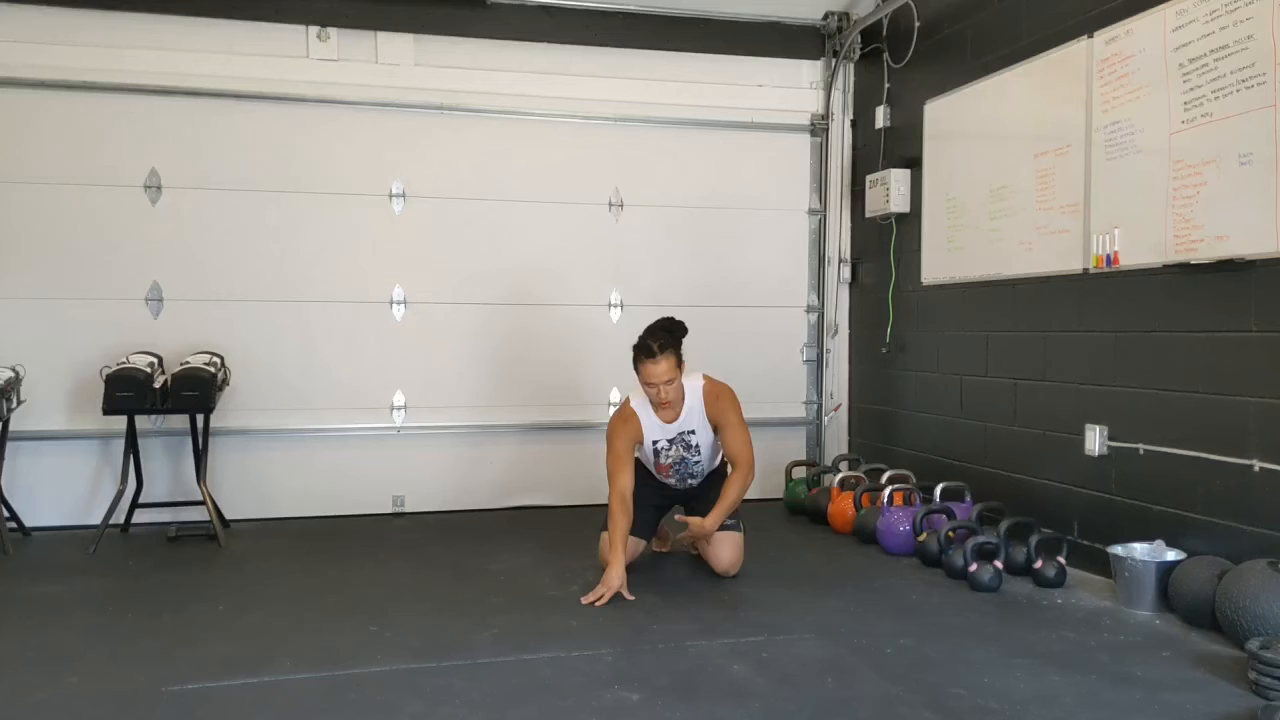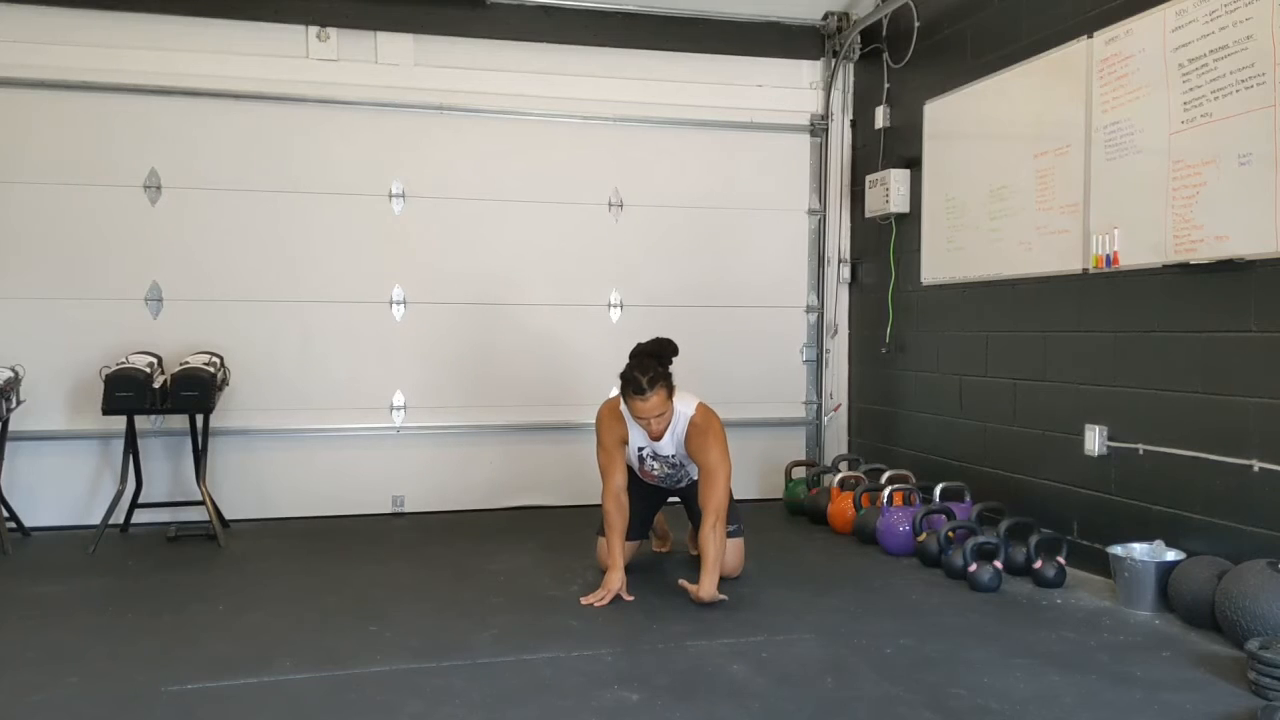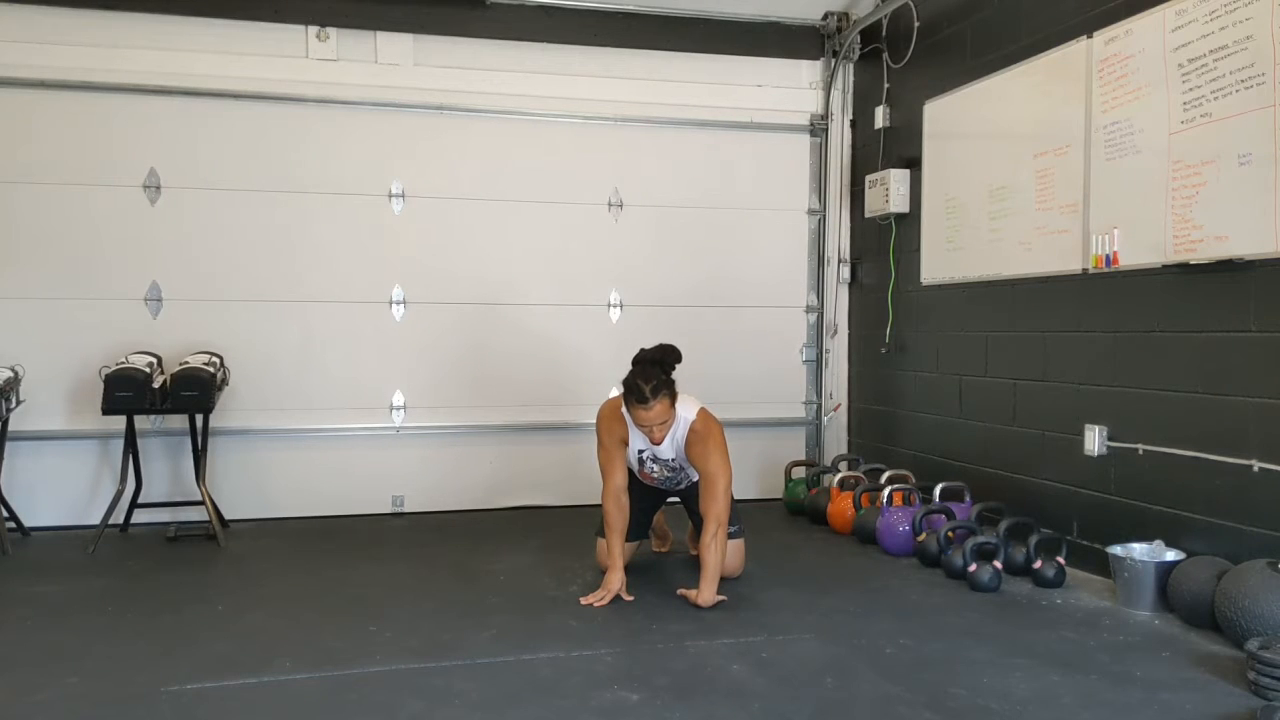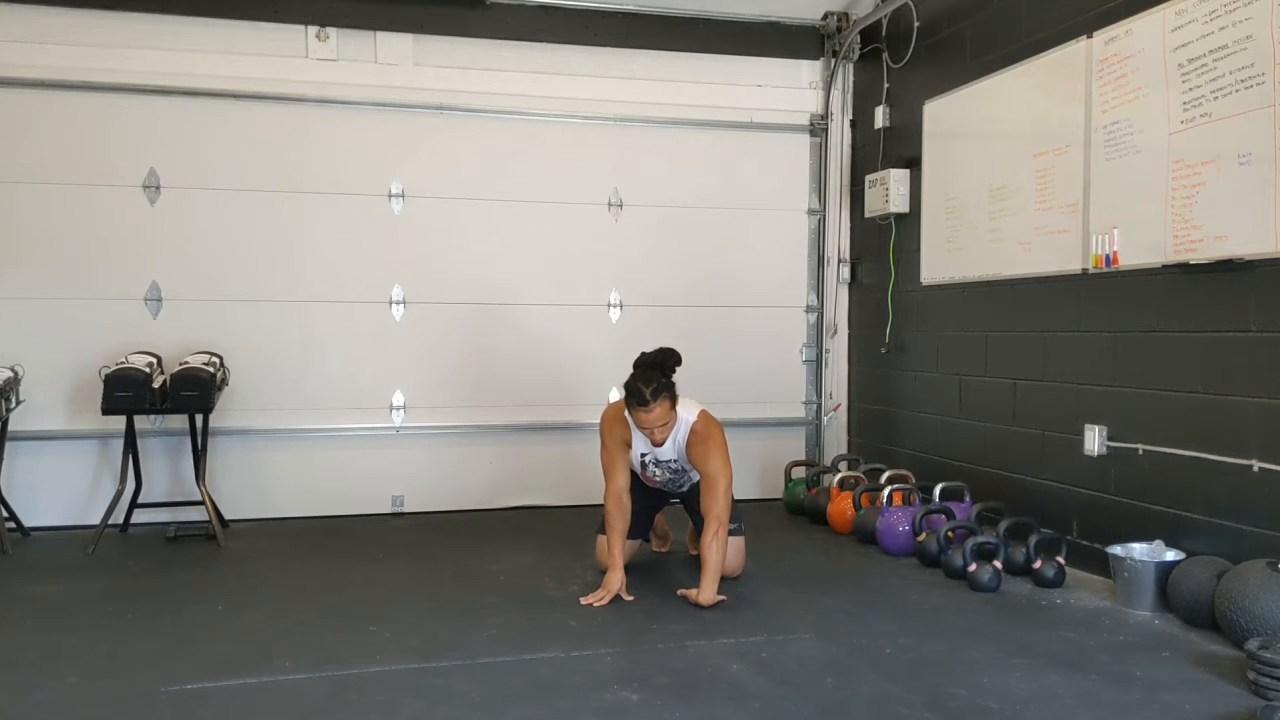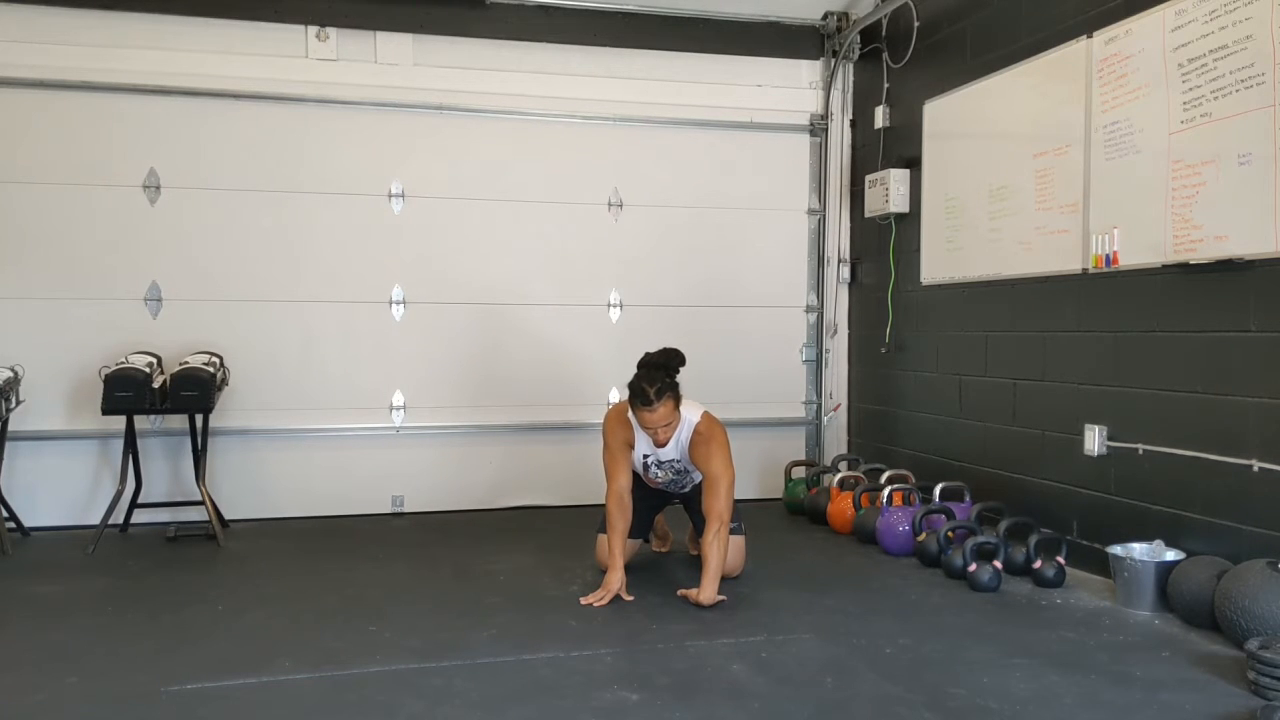
dt=1s
person 1, frame 1
left shoulder: (717, 397)
right shoulder: (626, 419)
left elbow: (744, 467)
right elbow: (620, 491)
left wrist: (710, 522)
right wrist: (616, 565)
left hip: (707, 479)
right hip: (652, 480)
left knee: (727, 563)
right knee: (609, 556)
left ankle: (694, 535)
right ankle: (658, 529)
person 1, frame 2
left shoulder: (702, 424)
right shoulder: (610, 417)
left elbow: (714, 512)
right elbow: (615, 491)
left wrist: (707, 584)
right wrist: (616, 568)
left hip: (696, 478)
right hip: (643, 478)
left knee: (729, 566)
right knee: (607, 559)
left ankle: (697, 537)
right ankle: (656, 526)
person 1, frame 3
left shoulder: (702, 428)
right shoulder: (611, 417)
left elbow: (716, 517)
right elbow: (615, 491)
left wrist: (706, 590)
right wrist: (615, 569)
left hip: (695, 479)
right hip: (643, 478)
left knee: (730, 567)
right knee: (606, 560)
left ankle: (696, 535)
right ankle: (655, 525)
person 1, frame 4
left shoulder: (703, 430)
right shoulder: (614, 421)
left elbow: (717, 517)
right elbow: (617, 491)
left wrist: (706, 590)
right wrist: (615, 569)
left hip: (696, 481)
right hip: (645, 481)
left knee: (730, 566)
right knee: (605, 559)
left ankle: (697, 535)
right ankle: (656, 526)
person 1, frame 5
left shoulder: (706, 432)
right shoulder: (618, 421)
left elbow: (719, 517)
right elbow: (619, 491)
left wrist: (707, 590)
right wrist: (615, 569)
left hip: (697, 482)
right hip: (646, 482)
left knee: (730, 566)
right knee: (605, 559)
left ankle: (697, 536)
right ankle: (656, 527)
